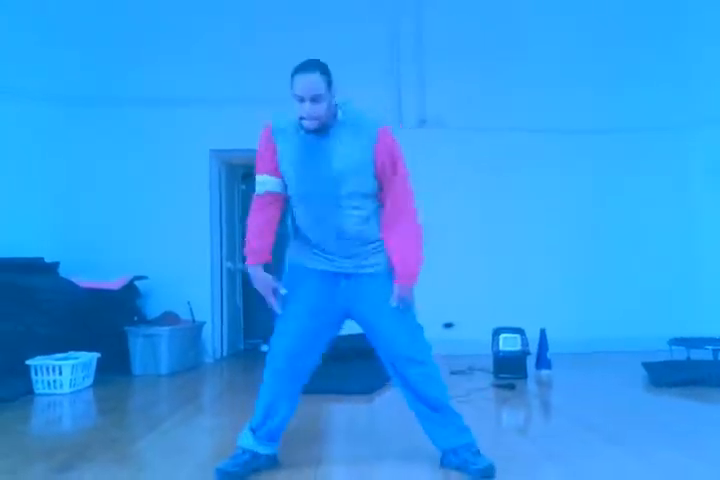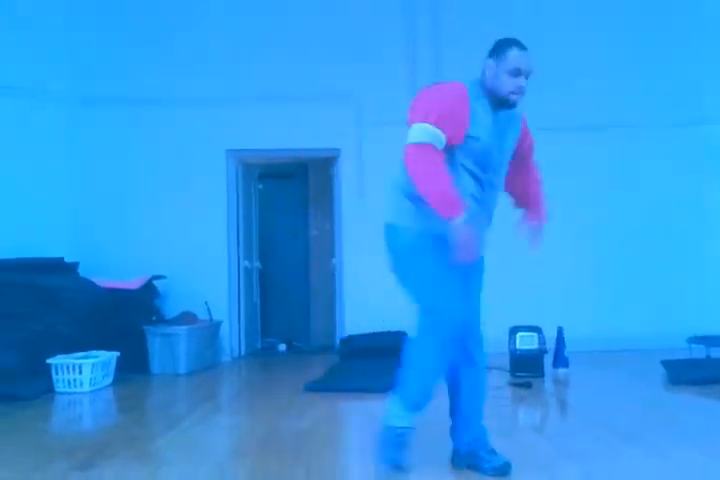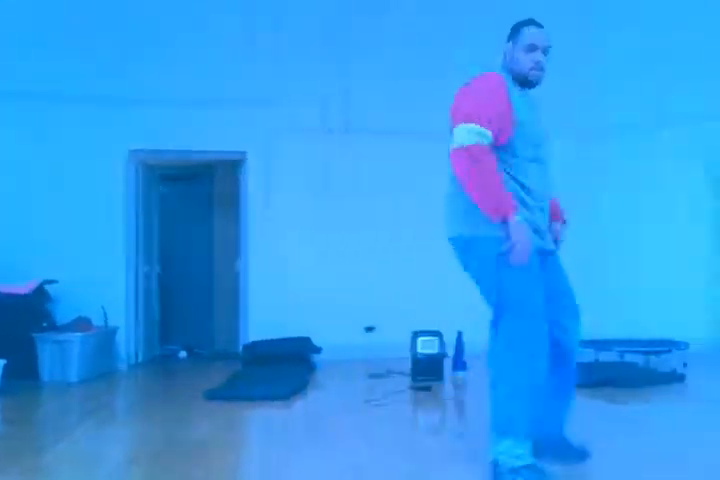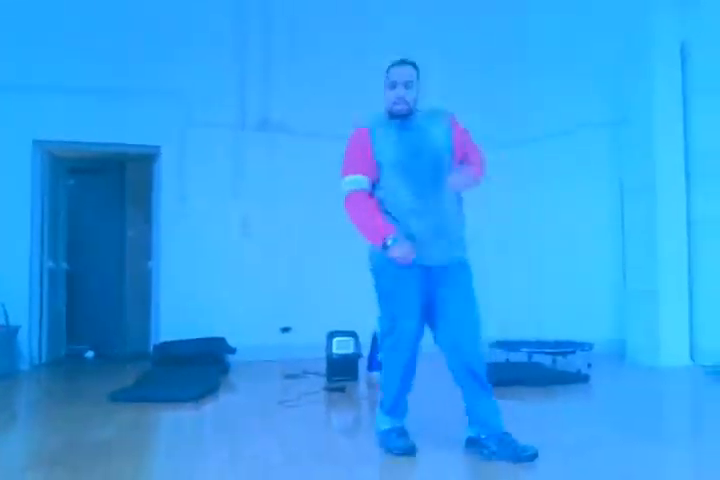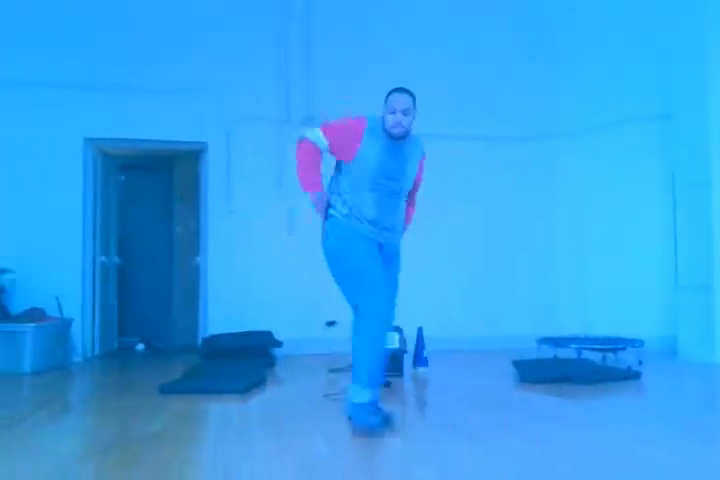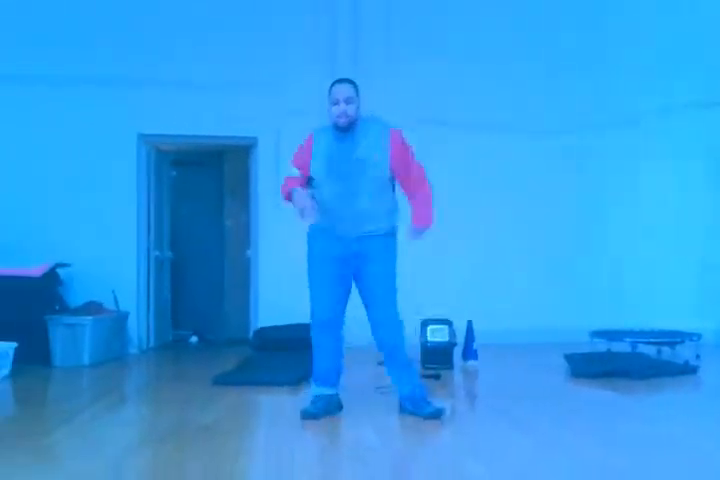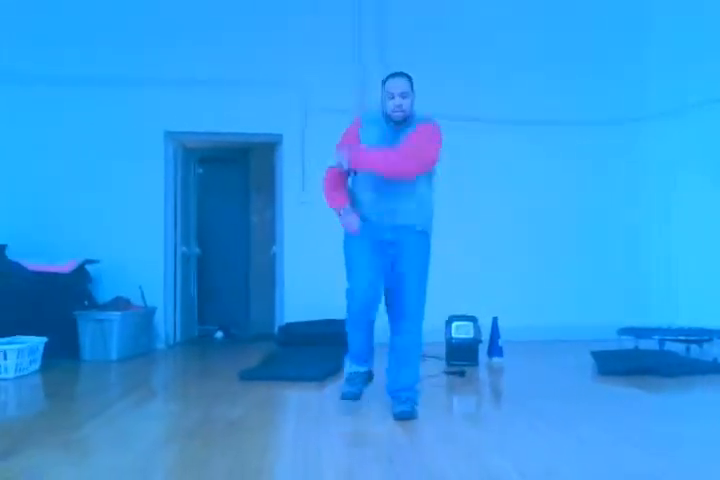
dt=0.2s
person 1, frame 1
left shoulder: (374, 137)
right shoulder: (278, 138)
left elbow: (400, 206)
right elbow: (268, 200)
left wrist: (405, 271)
right wrist: (255, 262)
left hip: (376, 273)
right hip: (313, 272)
left knee: (409, 356)
right knee: (288, 356)
left ankle: (456, 445)
right ankle: (259, 446)
person 1, frame 2
left shoulder: (513, 119)
right shoulder: (453, 98)
left elbow: (521, 170)
right elbow: (419, 156)
left wrist: (534, 210)
right wrist: (455, 216)
left hip: (457, 242)
right hip: (419, 233)
left knee: (466, 337)
right knee: (448, 314)
left ankle: (471, 445)
right ankle: (401, 418)
person 1, frame 3
left shoulder: (527, 103)
right shoulder: (491, 90)
right elbow: (470, 154)
left wrist: (553, 217)
right wrist: (512, 218)
left hip: (526, 237)
right hip: (489, 236)
left knee: (562, 320)
right knee: (525, 329)
left ankle: (544, 431)
person 1, frame 4
left shoulder: (445, 124)
right shoulder: (368, 136)
left elbow: (476, 164)
right elbow: (356, 195)
left wrist: (467, 175)
right wrist: (389, 240)
left hip: (448, 256)
right hip: (399, 255)
left knee: (463, 341)
right knee: (401, 341)
left ankle: (487, 429)
right ankle: (391, 424)
person 1, frame 5
left shoulder: (416, 150)
right shoulder: (359, 131)
right elbow: (310, 142)
left wrist: (400, 226)
right wrist: (314, 188)
left hip: (385, 242)
right hip: (348, 234)
left knee: (378, 322)
right knee: (371, 304)
left ankle: (363, 400)
right ankle: (361, 396)
person 1, frame 6
left shoulder: (389, 137)
right shoulder: (317, 139)
left elbow: (415, 180)
right elbow: (296, 176)
left wrist: (422, 216)
right wrist: (295, 191)
left hip: (375, 240)
right hip: (327, 239)
left knee: (385, 317)
right knee: (325, 318)
left ankle: (411, 392)
right ankle: (325, 392)
person 1, frame 7
left shoulder: (427, 130)
right shoulder: (362, 126)
left elbow: (408, 164)
right elbow: (336, 175)
left wrist: (357, 157)
right wrist: (344, 210)
left hip: (410, 235)
right hip: (363, 232)
left knee: (407, 315)
right knee: (362, 299)
left ankle: (404, 394)
right ankle: (358, 365)
